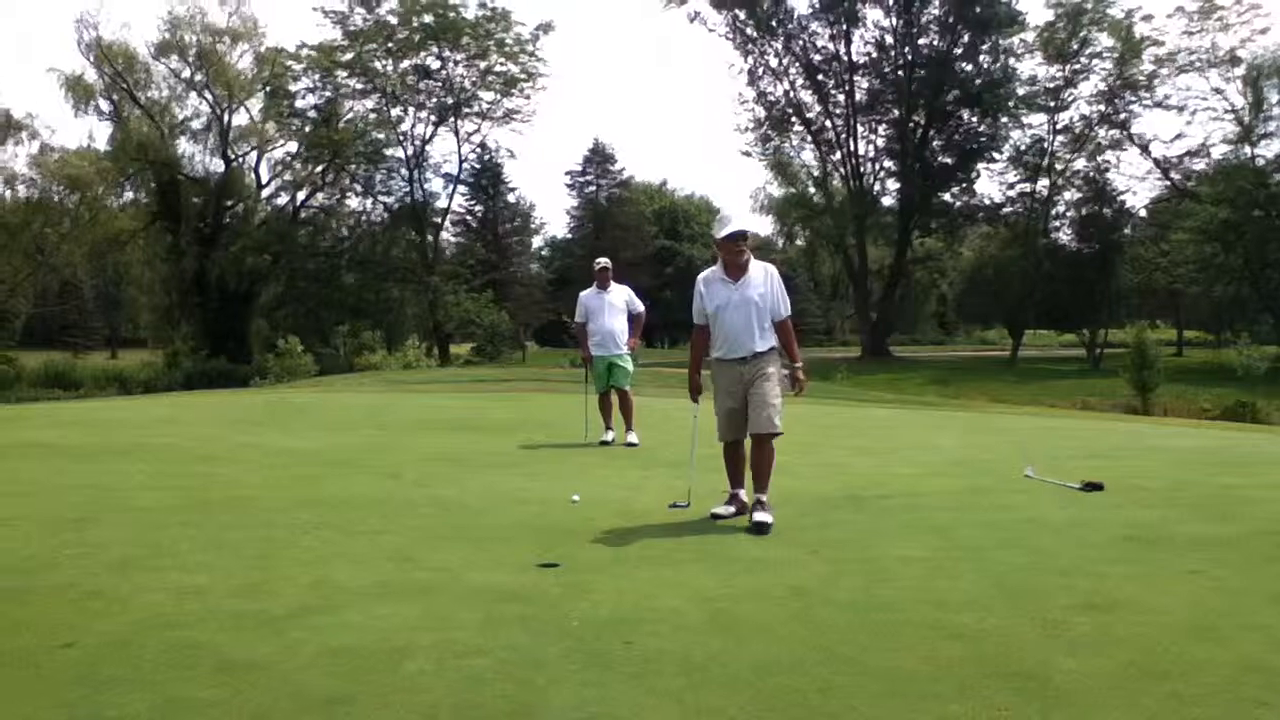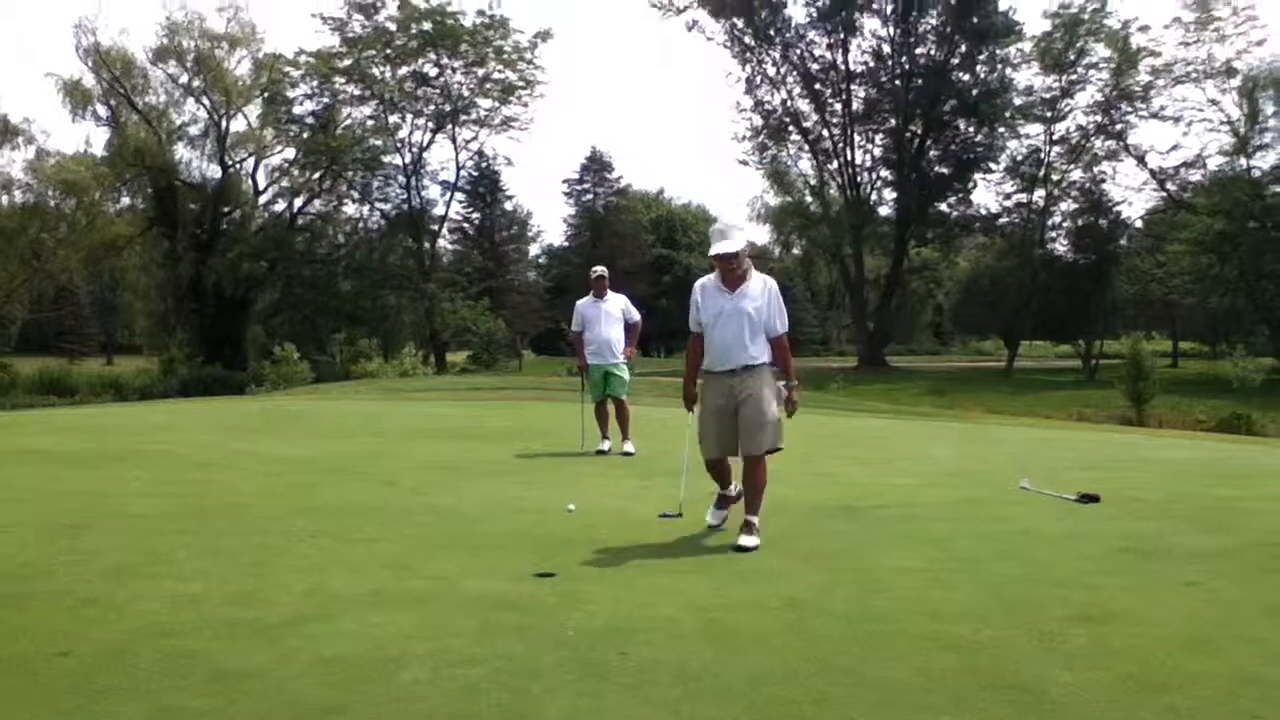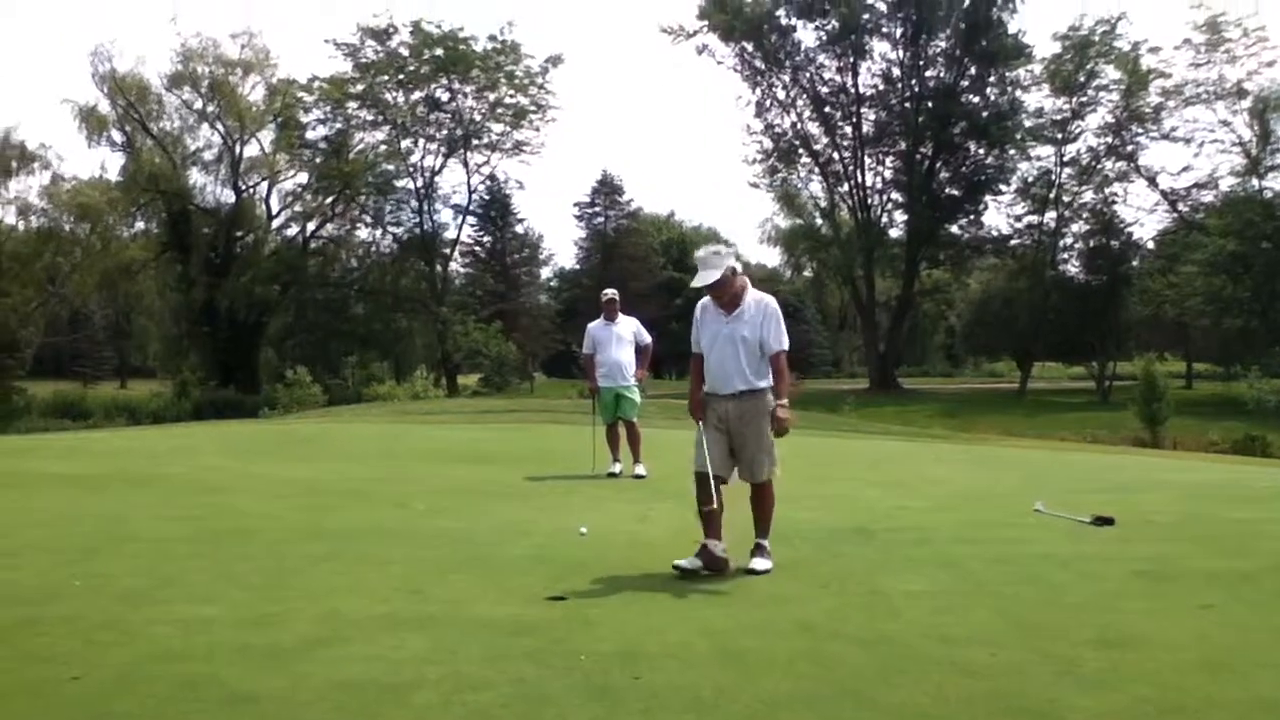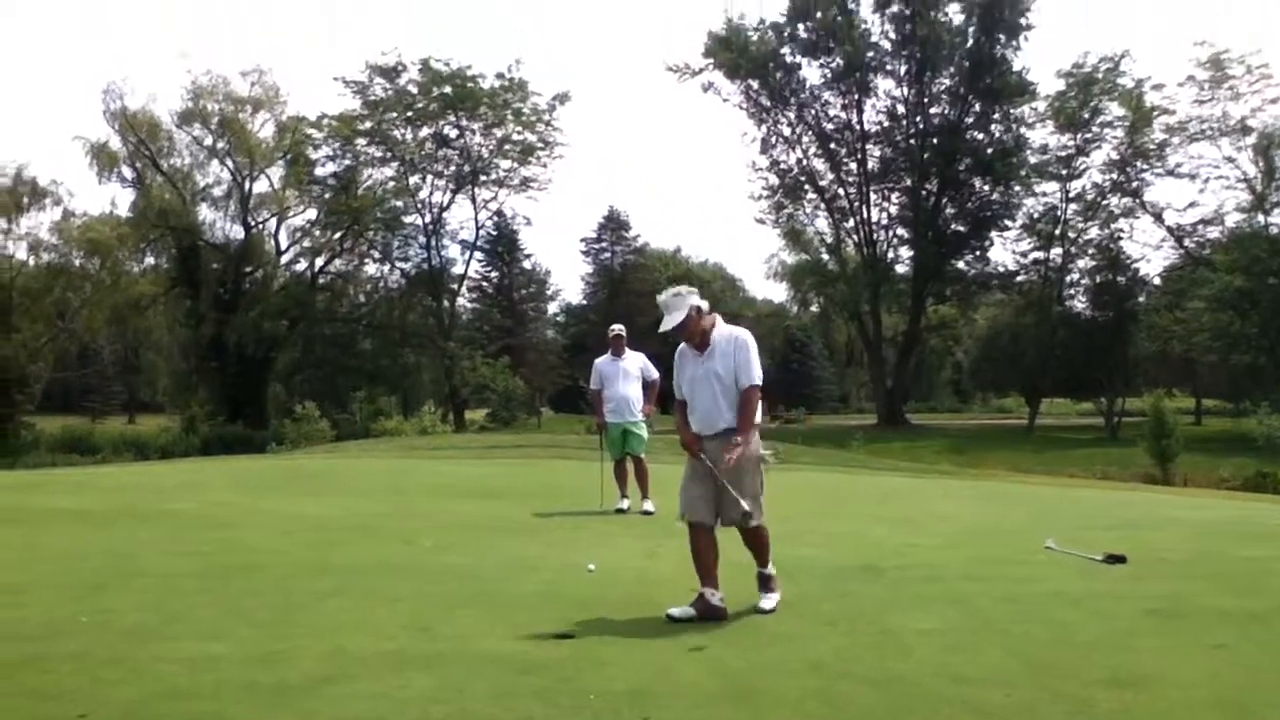
dt=0.3s
person 1, frame 1
left shoulder: (768, 273)
right shoulder: (705, 281)
left elbow: (782, 323)
right elbow: (701, 331)
left wrist: (796, 365)
right wrist: (694, 373)
left hip: (763, 363)
right hip: (724, 367)
left knee: (762, 433)
right knee: (731, 437)
left ankle: (760, 502)
right ankle: (737, 495)
person 1, frame 2
left shoulder: (765, 286)
right shoulder: (701, 289)
left elbow: (779, 338)
right elbow: (696, 339)
left wrist: (791, 384)
right wrist: (689, 382)
left hip: (754, 378)
right hip: (713, 381)
left knee: (754, 453)
right knee: (713, 453)
left ankle: (751, 522)
right ankle: (728, 491)
person 1, frame 3
left shoulder: (764, 305)
right shoulder: (703, 309)
left elbow: (778, 357)
left wrist: (781, 403)
right wrist: (695, 394)
left hip: (752, 403)
right hip: (713, 404)
left knee: (759, 478)
right knee: (706, 476)
left ankle: (762, 546)
right ankle: (712, 550)
person 1, frame 4
left shoulder: (738, 339)
right shoulder: (682, 353)
left elbow: (751, 392)
left wrist: (738, 442)
right wrist: (685, 431)
left hip: (738, 442)
right hip: (702, 446)
left knee: (747, 517)
right knee: (698, 521)
left ankle: (766, 574)
right ankle: (710, 597)
person 2, frame 1
left shoulder: (624, 291)
right shoulder: (585, 297)
left elbow: (639, 312)
right elbow: (580, 324)
left wrist: (634, 338)
right wrist: (584, 349)
left hip: (620, 351)
right hip: (597, 353)
left knee: (623, 390)
right knee: (603, 392)
left ankle: (630, 431)
right ankle: (608, 430)
person 2, frame 2
left shoulder: (621, 300)
right shoulder: (581, 305)
left elbow: (636, 321)
right elbow: (577, 333)
left wrist: (631, 347)
right wrist: (580, 358)
left hip: (617, 360)
right hip: (593, 362)
left knee: (620, 399)
right knee: (599, 401)
left ankle: (626, 440)
right ankle: (605, 439)
person 2, frame 3
left shoulder: (632, 323)
right shoulder: (593, 328)
left elbow: (647, 344)
right elbow: (588, 355)
left wrist: (642, 369)
right wrist: (591, 380)
left hip: (628, 383)
right hip: (604, 384)
left knee: (631, 422)
right knee: (611, 423)
left ankle: (637, 463)
right ankle: (616, 462)
person 2, frame 4
left shoulder: (639, 358)
right shoulder: (600, 363)
left elbow: (654, 379)
right elbow: (595, 391)
left wrist: (650, 404)
right wrist: (599, 416)
left hip: (635, 418)
right hip: (611, 420)
left knee: (638, 457)
right knee: (618, 459)
left ankle: (646, 499)
right ankle: (624, 498)
